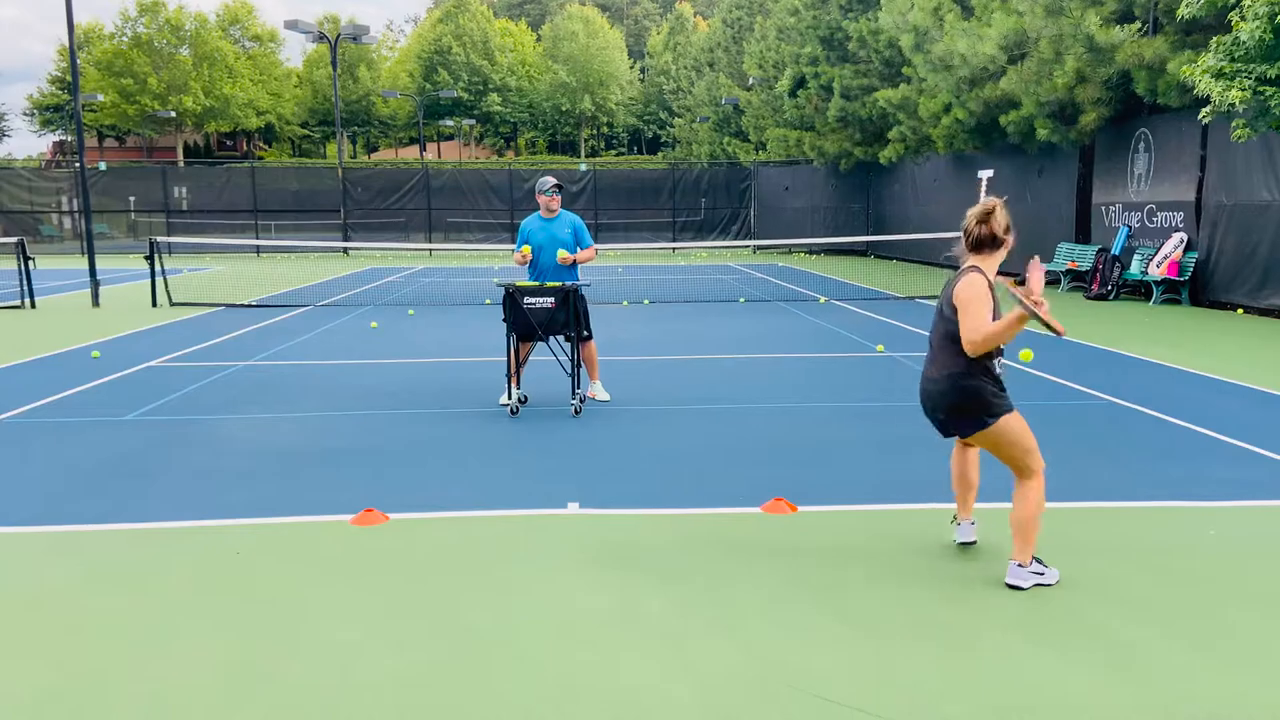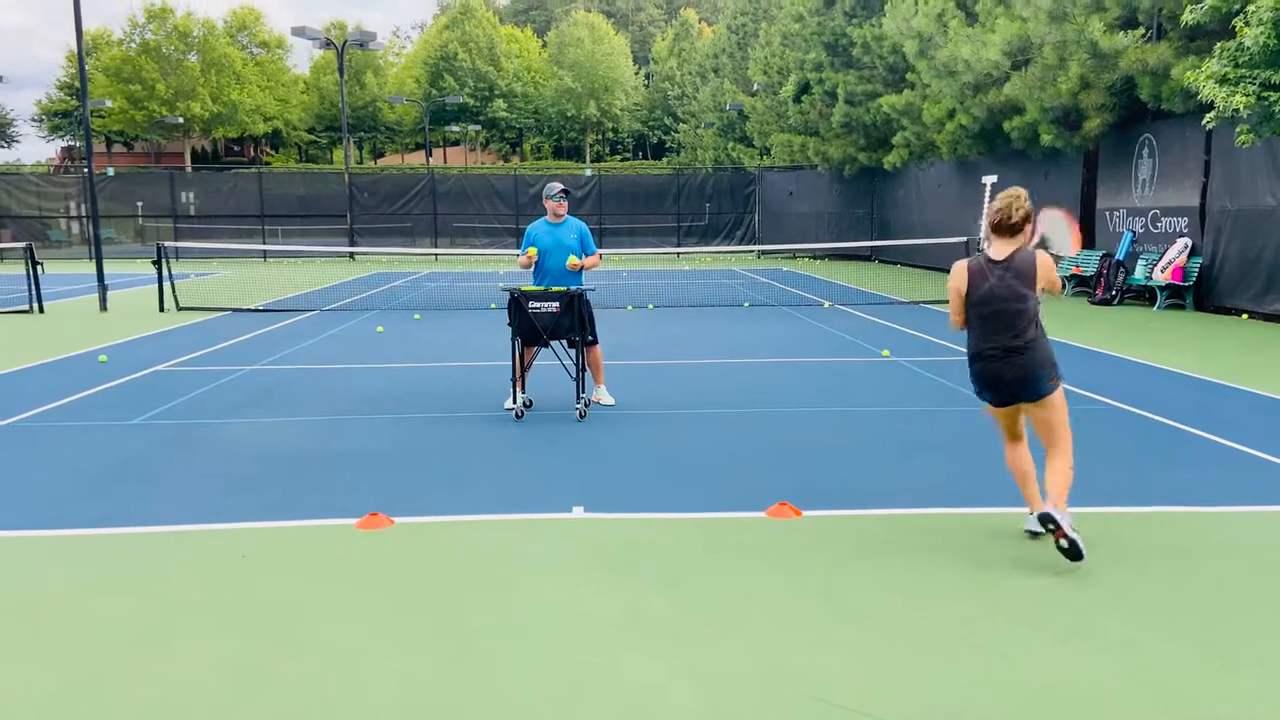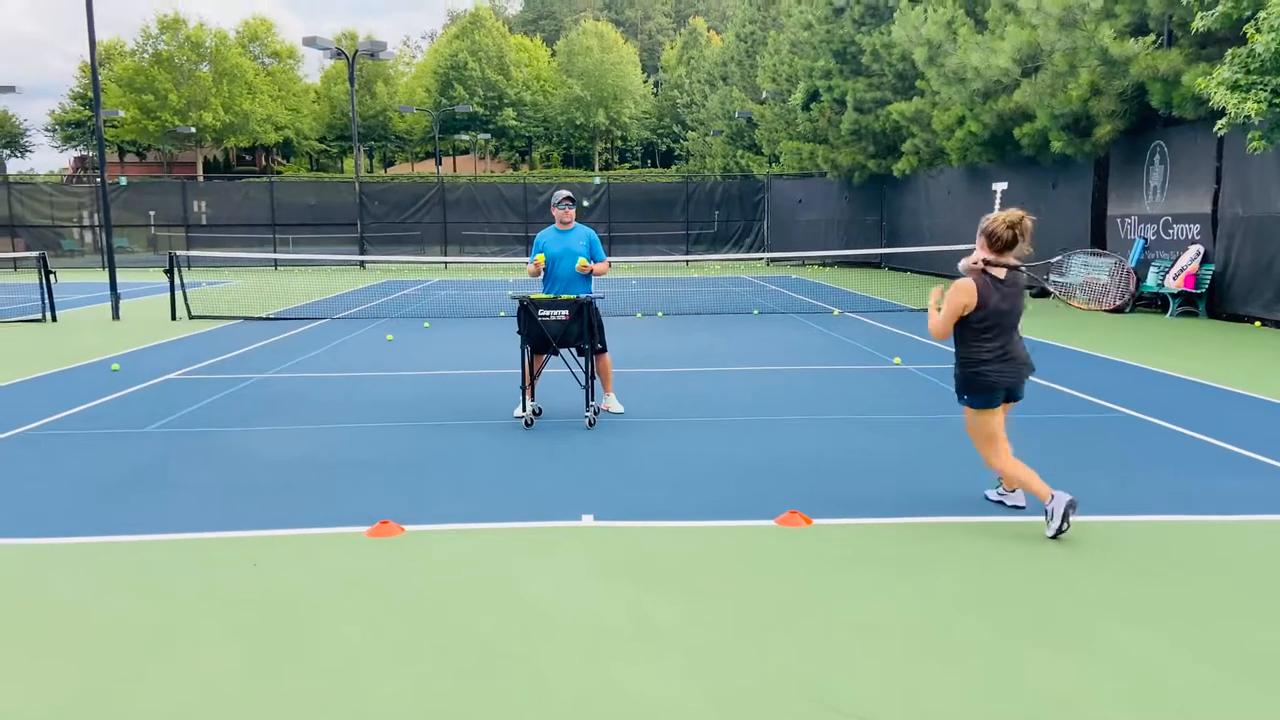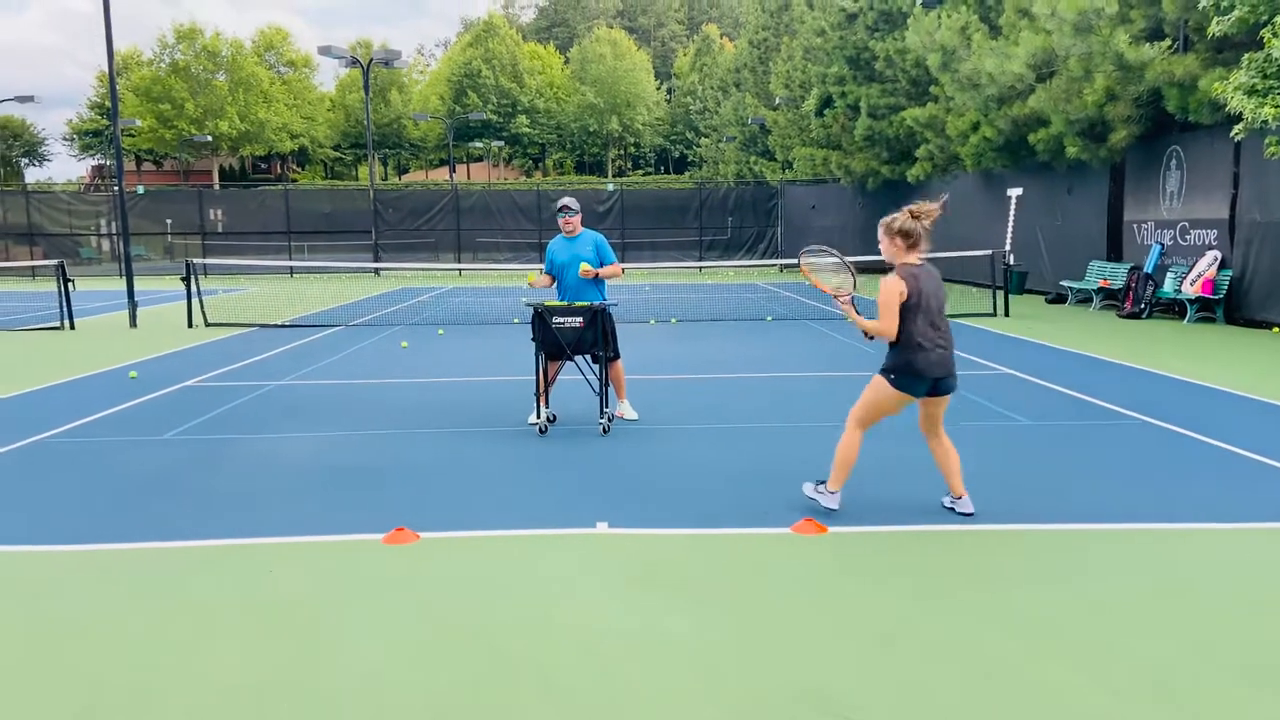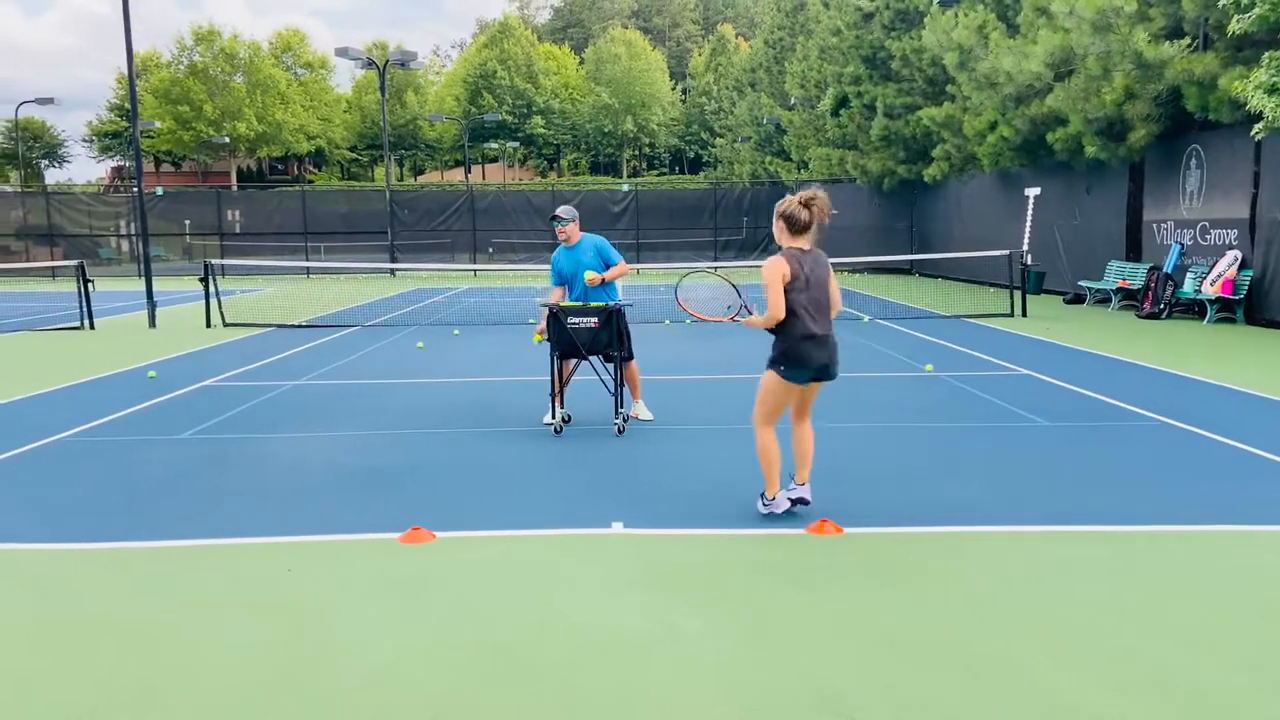
dt=0.4s
person 1, frame 1
left shoulder: (972, 279)
right shoulder: (973, 282)
right elbow: (975, 346)
left wrist: (1027, 310)
right wrist: (1021, 312)
left hip: (938, 393)
right hip: (970, 395)
left knee: (968, 442)
right knee: (1032, 473)
left ankle: (963, 521)
right ankle: (1023, 565)
person 1, frame 2
left shoulder: (962, 271)
right shoulder: (1038, 262)
left elbow: (958, 323)
right elbow: (1055, 287)
left hip: (988, 373)
right hip: (1034, 368)
left knee: (1013, 439)
right knee: (1060, 450)
left ankle: (1037, 512)
right ankle: (1056, 512)
person 1, frame 3
left shoulder: (965, 287)
right shoulder: (1017, 277)
left elbow: (938, 333)
left wrist: (933, 305)
right wrist: (970, 265)
left hip: (978, 378)
right hip: (1014, 371)
left knee: (996, 455)
right knee: (993, 433)
left ankle: (1053, 499)
right ankle: (1010, 489)
person 1, frame 4
left shoulder: (893, 281)
right shoulder: (932, 273)
left elbow: (888, 331)
left wrist: (854, 316)
left hip: (908, 366)
right hip: (943, 365)
left knee: (855, 424)
right knee: (934, 432)
left ankle: (831, 491)
right ankle: (960, 497)
person 1, frame 5
left shoulder: (776, 264)
right shoulder: (821, 259)
left elbow: (776, 315)
right elbow: (835, 306)
left wrist: (754, 321)
left hip: (793, 353)
right hip: (826, 351)
left knee: (763, 422)
right knee: (801, 418)
left ankle: (773, 496)
right ankle: (801, 487)
person 2, frame 1
left shoulder: (573, 220)
right shoulder: (527, 224)
left elbow: (591, 251)
right elbow: (517, 255)
left wrist: (573, 258)
right wrist: (522, 258)
left knee: (585, 338)
right knee: (522, 340)
left ankle: (595, 385)
right ankle: (512, 388)
person 2, frame 2
left shoulder: (579, 227)
right shoulder: (534, 229)
left elbow: (595, 258)
right elbow: (521, 261)
left wrist: (581, 265)
right wrist: (528, 260)
left knee: (591, 343)
right knee: (527, 345)
left ankle: (599, 389)
right ankle: (518, 392)
person 2, frame 3
left shoulder: (588, 234)
right shoulder: (543, 237)
left elbow: (604, 266)
right elbow: (531, 270)
left wrist: (591, 269)
right wrist: (535, 267)
left knee: (600, 351)
right knee: (536, 352)
left ankle: (608, 397)
right ankle: (527, 400)
person 2, frame 4
left shoulder: (596, 239)
right shoulder: (553, 246)
left elbow: (616, 269)
right elbow: (549, 277)
left wrist: (596, 273)
right wrist: (538, 282)
left knee: (612, 358)
right knee: (551, 359)
left ankle: (622, 404)
right ankle: (541, 407)
person 2, frame 5
left shoulder: (597, 243)
right shoulder: (557, 256)
left elbow: (623, 267)
right elbow: (558, 290)
left wrist: (602, 278)
right wrist: (545, 319)
left knee: (626, 359)
right knee: (563, 358)
left ankle: (637, 404)
right ankle: (556, 407)
